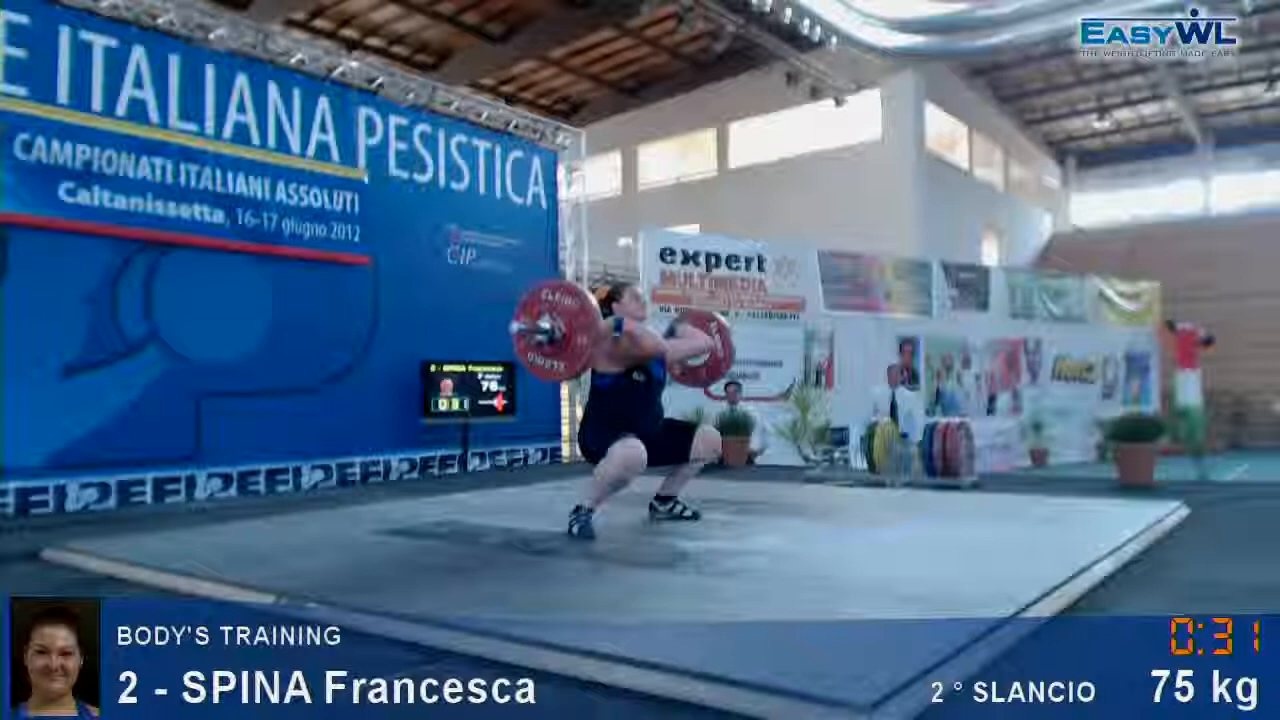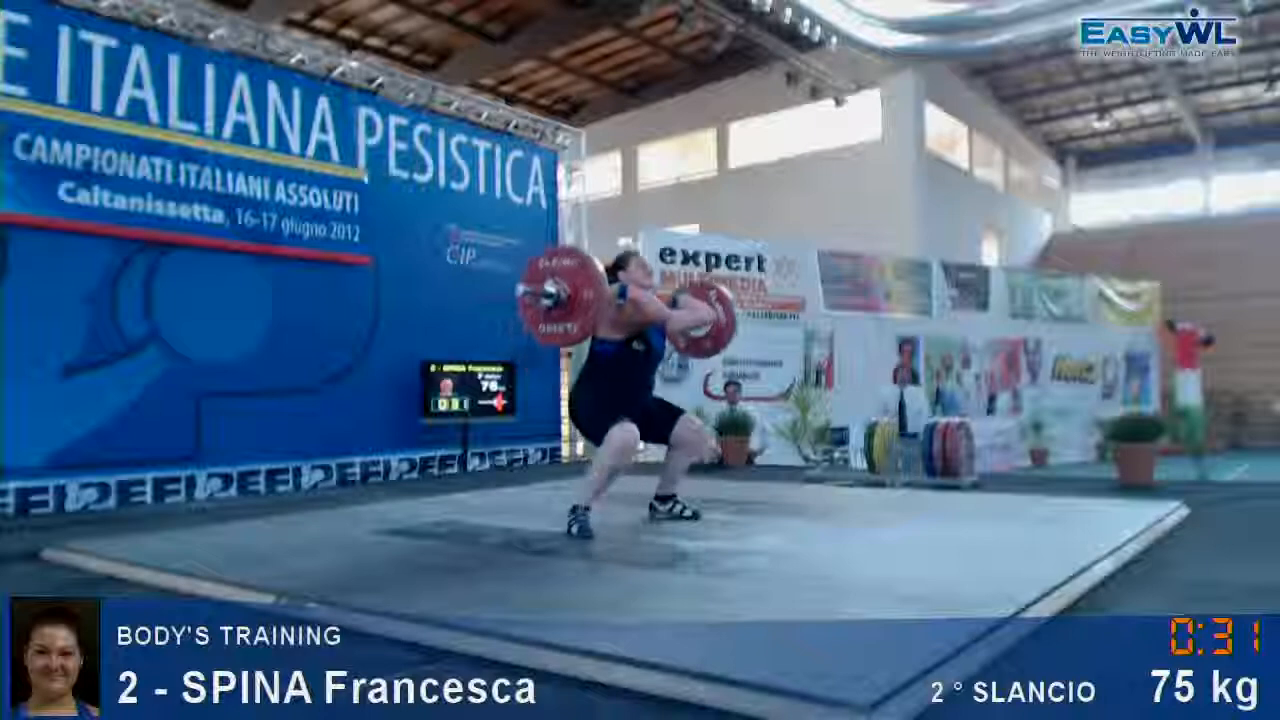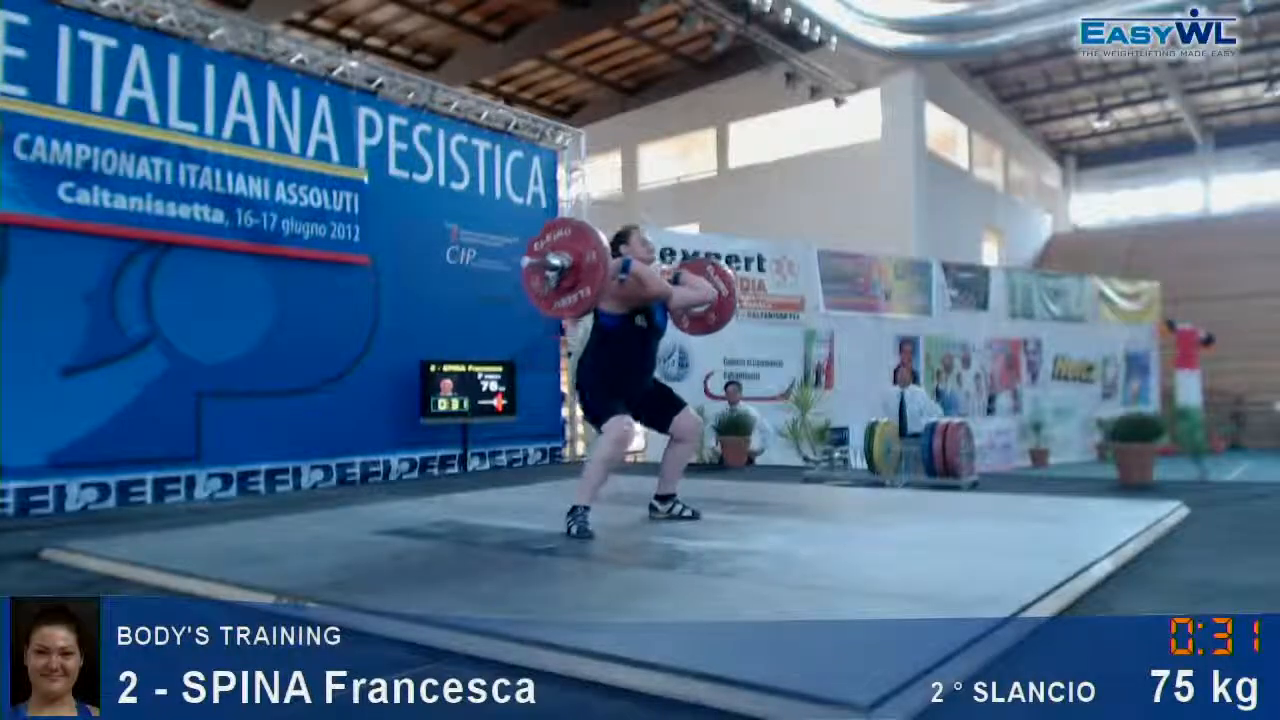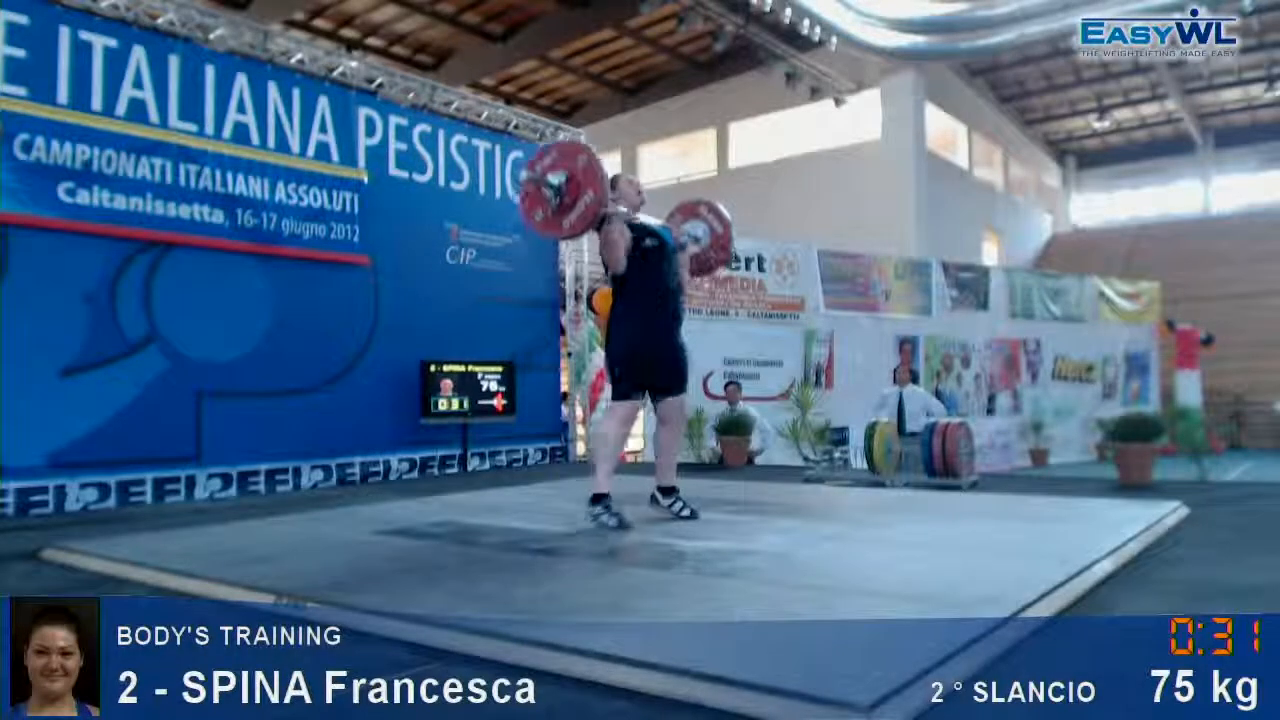
dt=0.4s
person 1, frame 1
left shoulder: (655, 345)
right shoulder: (613, 346)
left elbow: (704, 344)
right elbow: (652, 346)
left wrist: (677, 328)
right wrist: (617, 324)
right hip: (603, 436)
left knee: (710, 442)
right knee: (632, 455)
left ankle: (664, 501)
right ankle: (582, 511)
person 1, frame 2
left shoulder: (656, 316)
right shoulder: (618, 312)
left elbow: (706, 316)
right elbow: (658, 314)
left wrist: (679, 299)
right wrist: (622, 290)
left hip: (636, 402)
right hip: (595, 404)
left knee: (695, 433)
right knee: (625, 439)
left ankle: (663, 501)
right ankle: (579, 511)
person 1, frame 3
left shoulder: (657, 291)
right shoulder: (620, 286)
left elbow: (708, 294)
right elbow: (659, 289)
left wrist: (681, 275)
right wrist: (626, 266)
left hip: (639, 381)
right hip: (602, 380)
left knee: (689, 426)
right knee: (619, 432)
left ankle: (663, 500)
right ankle: (578, 511)
person 1, frame 4
left shoulder: (656, 232)
right shoulder: (618, 228)
left elbow: (680, 280)
right elbow: (615, 264)
left wrist: (682, 243)
right wrist: (610, 215)
left hip: (667, 336)
right hip: (632, 335)
left knee: (673, 414)
right knee: (623, 410)
left ankle: (666, 492)
right ankle: (600, 499)
